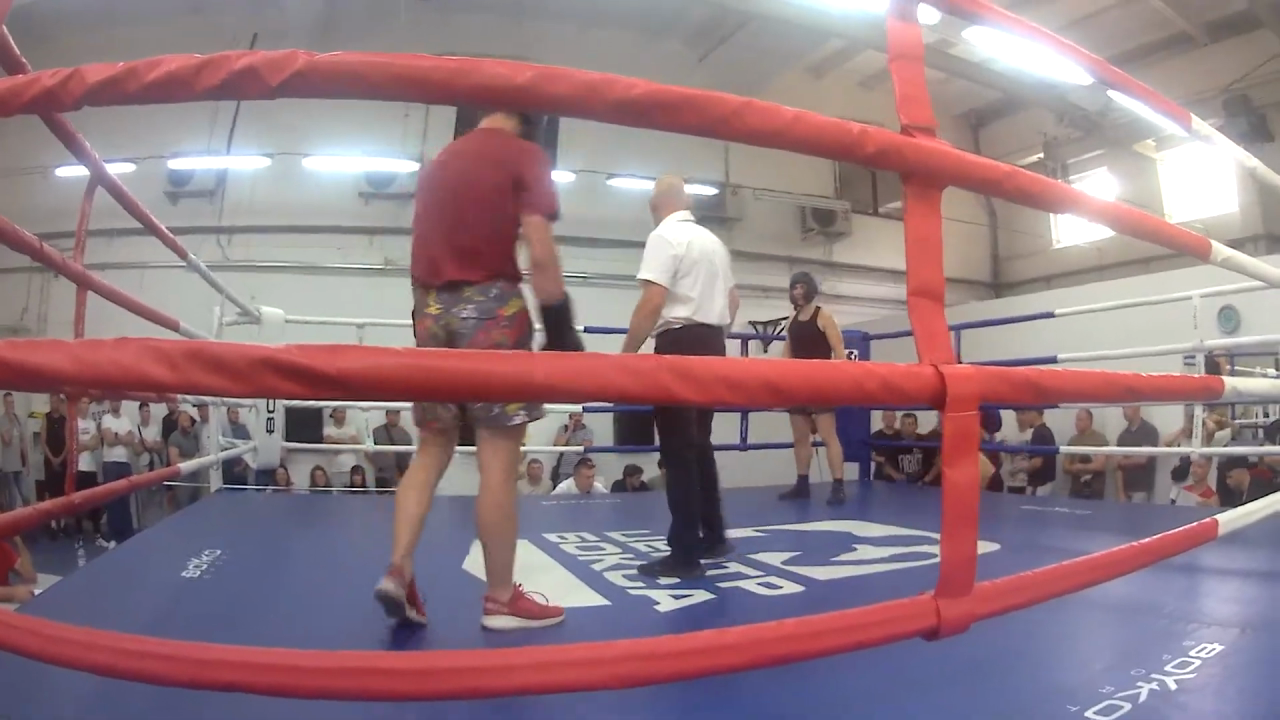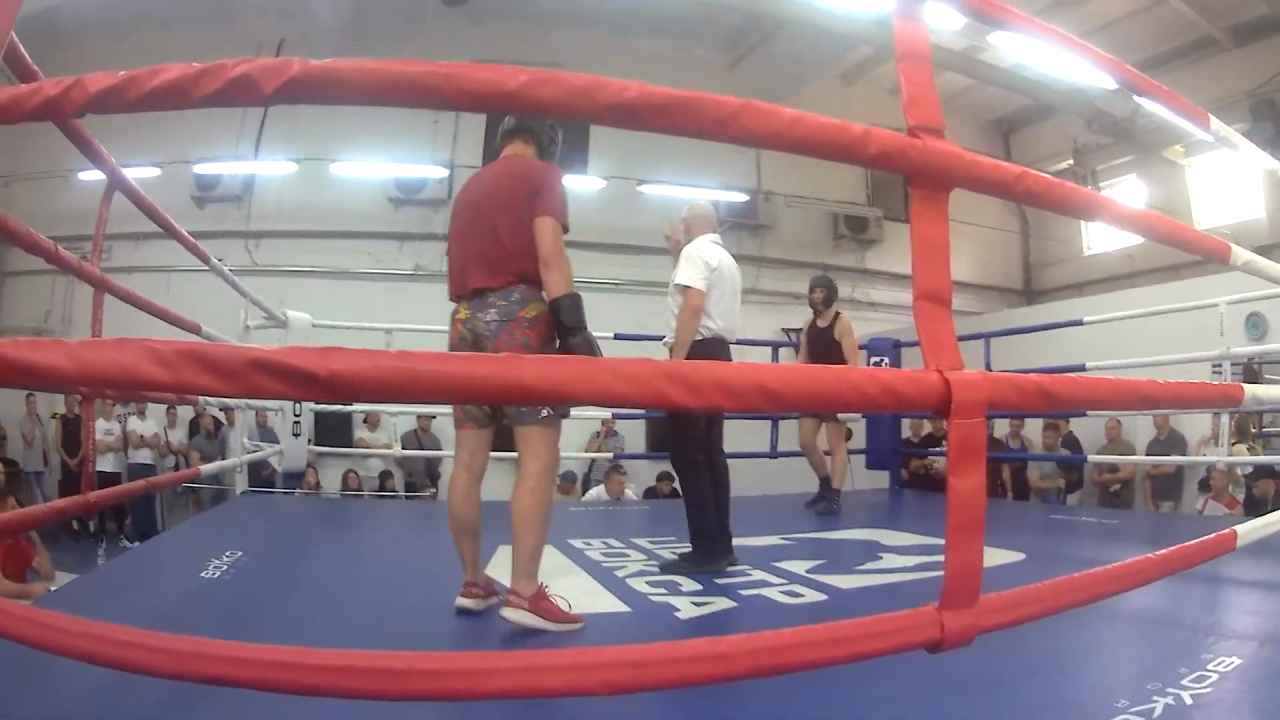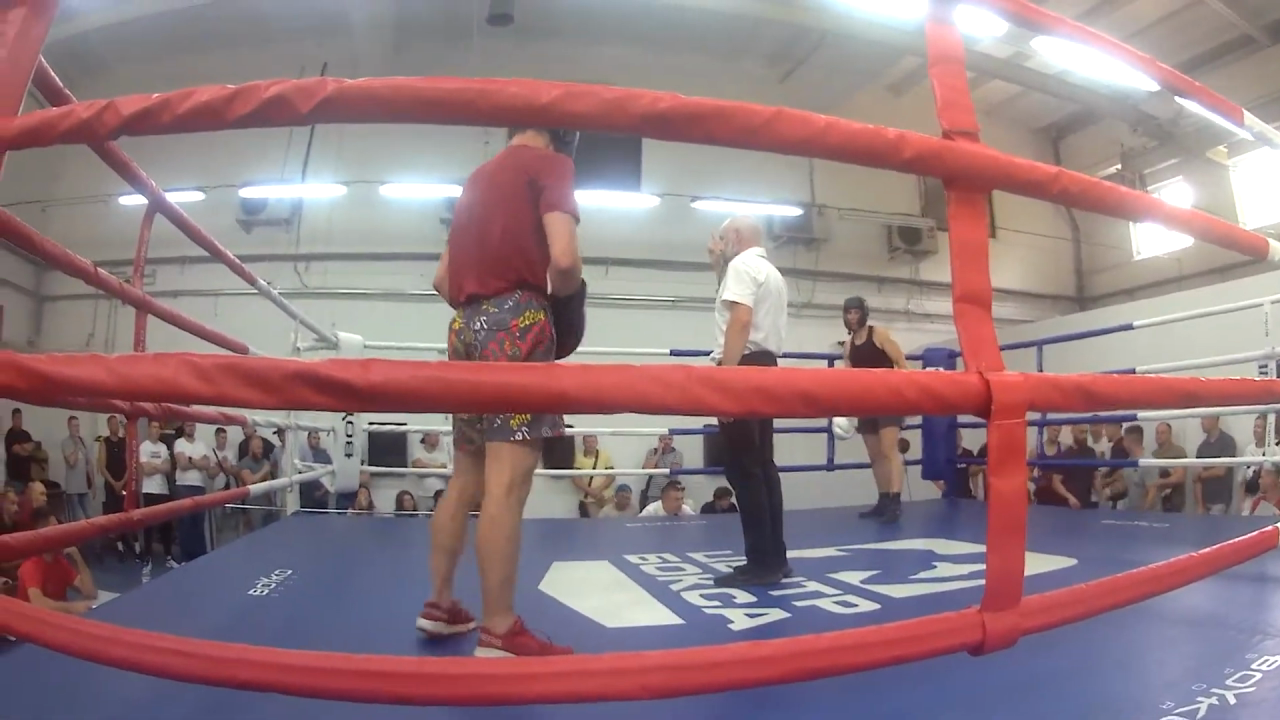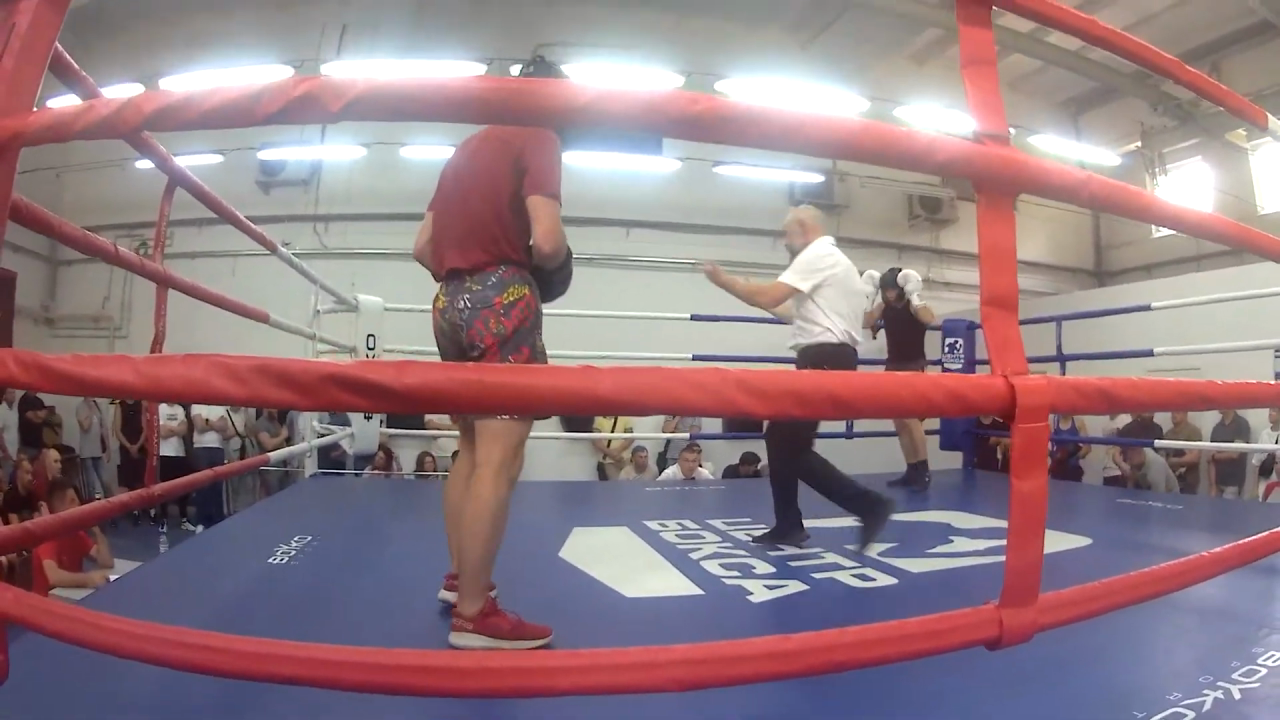
dt=1s
person 1, frame 1
left shoulder: (438, 163)
right shoulder: (526, 156)
right elbow: (541, 258)
right wrist: (562, 330)
left hip: (432, 310)
right hip: (493, 309)
left knee: (432, 452)
right knee: (499, 464)
left ankle: (398, 568)
right ankle: (502, 597)
person 1, frame 2
left shoulder: (470, 187)
right shoulder: (542, 173)
right elbow: (549, 256)
right wrist: (572, 328)
left hip: (467, 319)
right hip: (517, 314)
left knee: (468, 461)
right knee: (538, 458)
left ankle: (473, 582)
right ankle: (524, 591)
person 1, frame 3
left shoulder: (478, 178)
right shoulder: (550, 163)
left elbow: (442, 279)
right elbow: (564, 258)
right wrist: (567, 300)
left hip: (465, 326)
right hip: (516, 322)
left knee: (467, 478)
right knee: (508, 484)
left ankle: (439, 604)
right ankle: (499, 631)
person 1, frame 4
left shoulder: (466, 149)
right shoulder: (538, 138)
left elbow: (422, 246)
right elbow: (547, 243)
right wrist: (553, 268)
left hip: (451, 302)
right hip: (503, 300)
left knee: (472, 450)
right knee: (499, 463)
left ankle: (459, 576)
right ankle: (473, 613)
person 2, frame 1
left shoulder: (664, 237)
right shoulder: (713, 241)
left elbow: (653, 301)
right elbow: (732, 300)
left wrist: (626, 355)
left hip: (679, 345)
right hip: (713, 344)
left knee: (678, 451)
right knee: (698, 445)
left ankle: (685, 554)
right ankle: (712, 534)
person 2, frame 2
left shoulder: (696, 251)
right shoulder: (727, 259)
left elbow: (692, 306)
left wrist: (675, 361)
right wrist: (676, 252)
left hip: (697, 355)
right hip: (718, 355)
left knee: (688, 454)
right knee: (710, 452)
left ankle: (707, 549)
right ankle: (719, 545)
person 2, frame 3
left shoulder: (742, 265)
right shoulder: (771, 272)
left elbow: (740, 321)
right wrist: (720, 266)
left hip: (744, 369)
right hip: (765, 368)
left knee: (744, 469)
right knee: (761, 466)
left ankle: (762, 562)
right ankle: (773, 557)
person 2, frame 4
left shoulder: (815, 259)
right shoulder: (837, 262)
left elbow: (768, 298)
left wrist: (724, 281)
right wrist: (749, 288)
left hip: (823, 362)
right hip: (831, 360)
left knee: (793, 450)
right knee: (780, 440)
left ankle: (868, 505)
right ankle: (789, 526)
person 3, frame 1
left shoulder: (824, 316)
right shoulder: (792, 320)
left elbow: (839, 351)
right elbow: (788, 354)
left knee: (828, 435)
right knee: (799, 438)
left ankle: (838, 486)
right ankle: (802, 484)
person 3, frame 2
left shoulder: (842, 322)
right shoulder: (808, 324)
left elbow: (852, 361)
right elbow: (803, 358)
left knee: (836, 445)
right knee: (805, 442)
left ankle: (834, 497)
right ankle: (824, 485)
person 3, frame 3
left shoulder: (879, 334)
right shoulder: (848, 346)
left elbow: (901, 362)
left knee: (889, 450)
right knee: (875, 456)
left ankle: (895, 502)
right ankle: (883, 502)
person 3, frame 4
left shoulder: (912, 305)
right shoulder: (884, 306)
left elbow: (929, 319)
right elbow: (864, 323)
left wrist: (915, 294)
left hip: (913, 366)
right hip: (893, 367)
left knee: (910, 419)
right knee: (900, 424)
left ankle: (923, 470)
right ankle: (911, 471)
